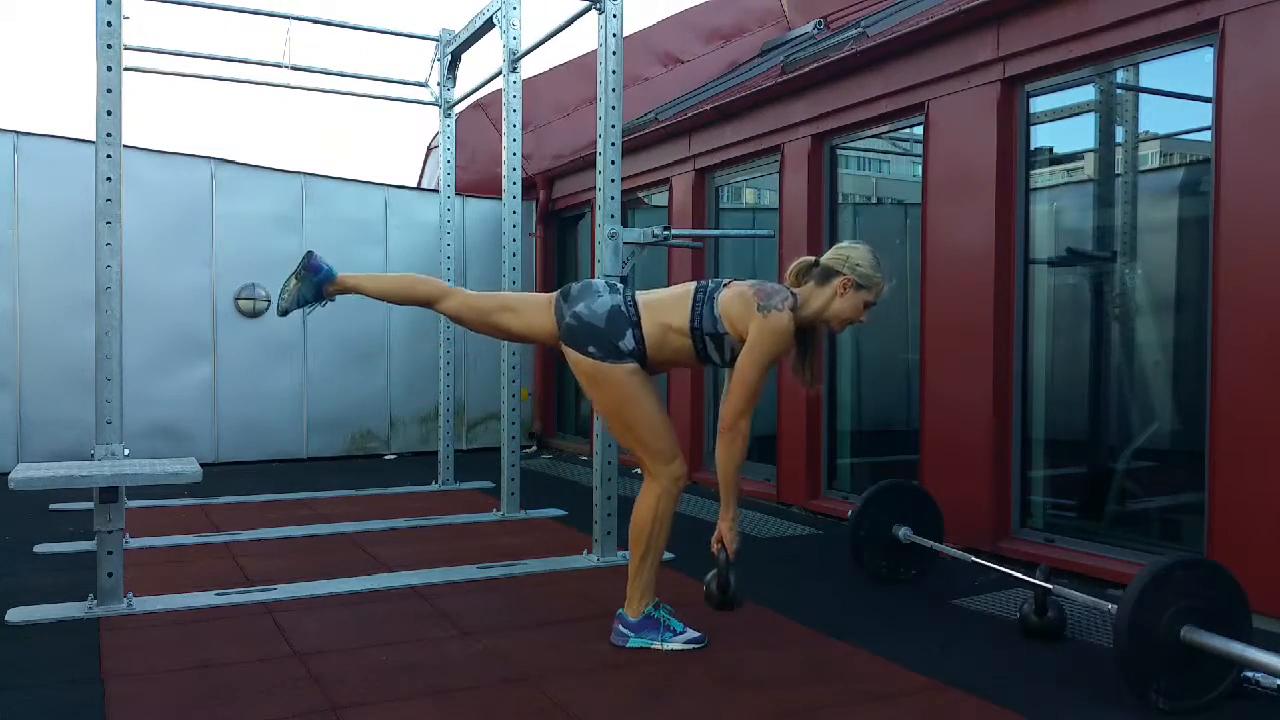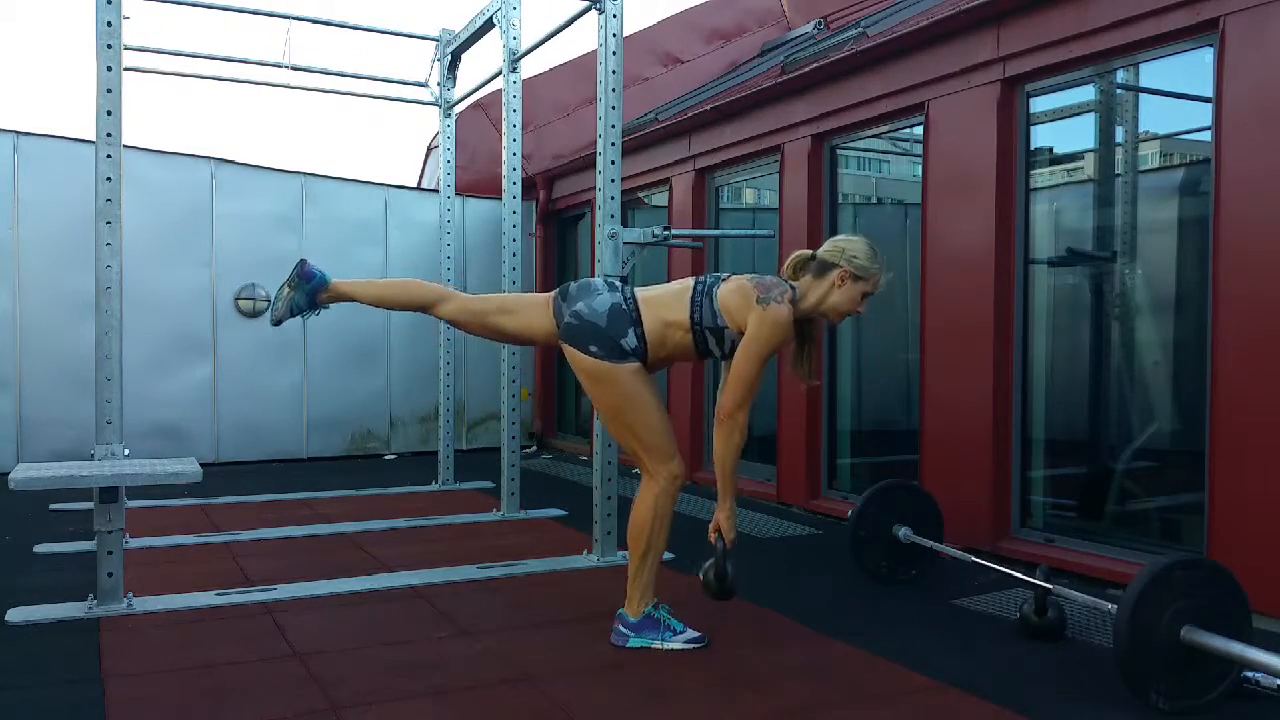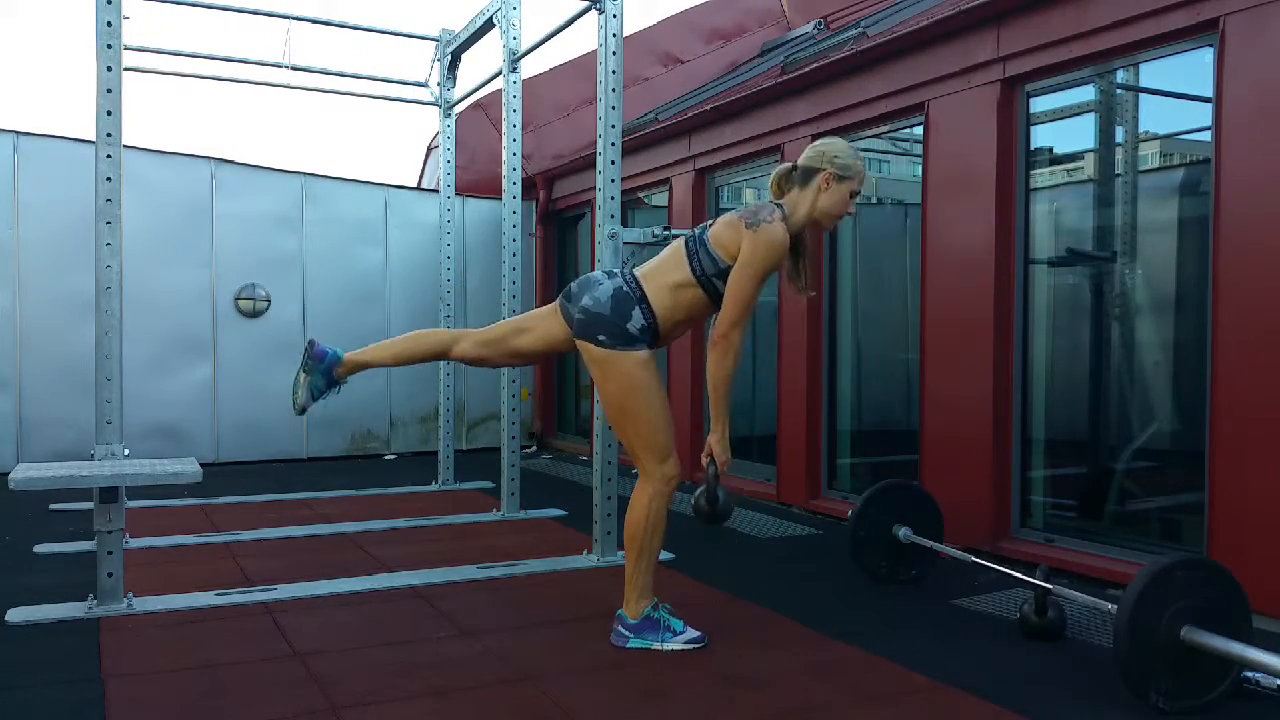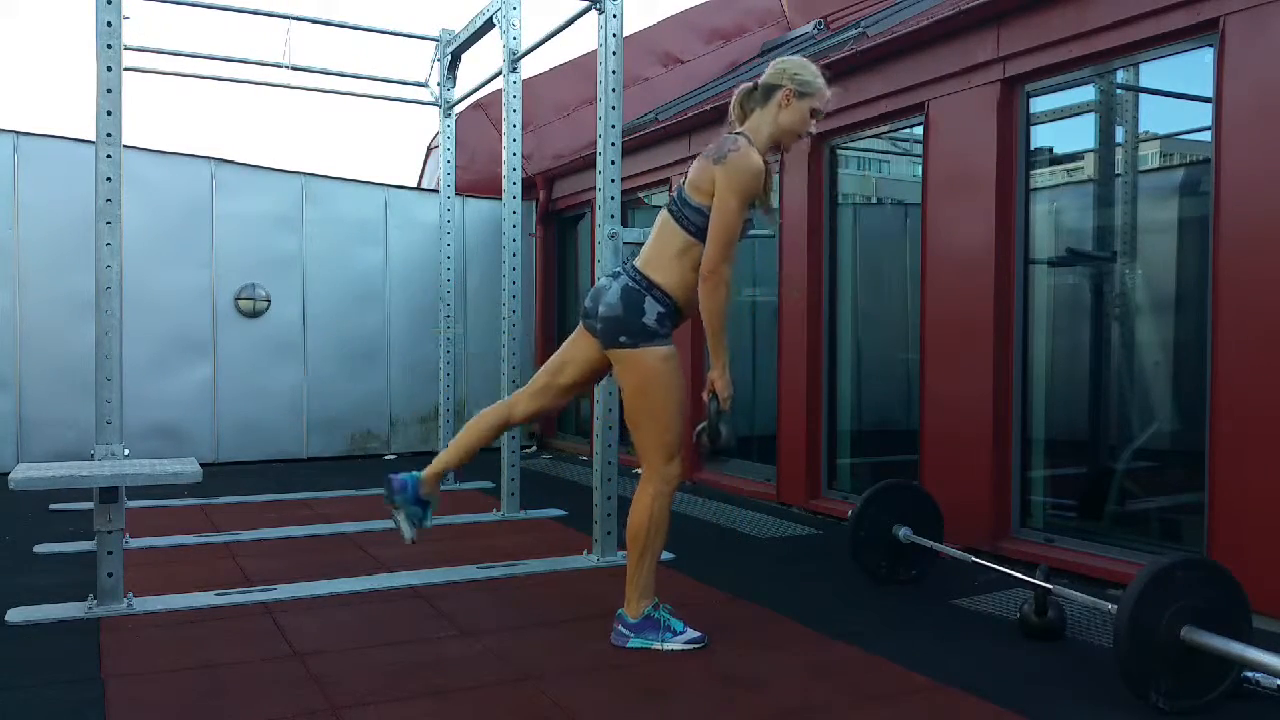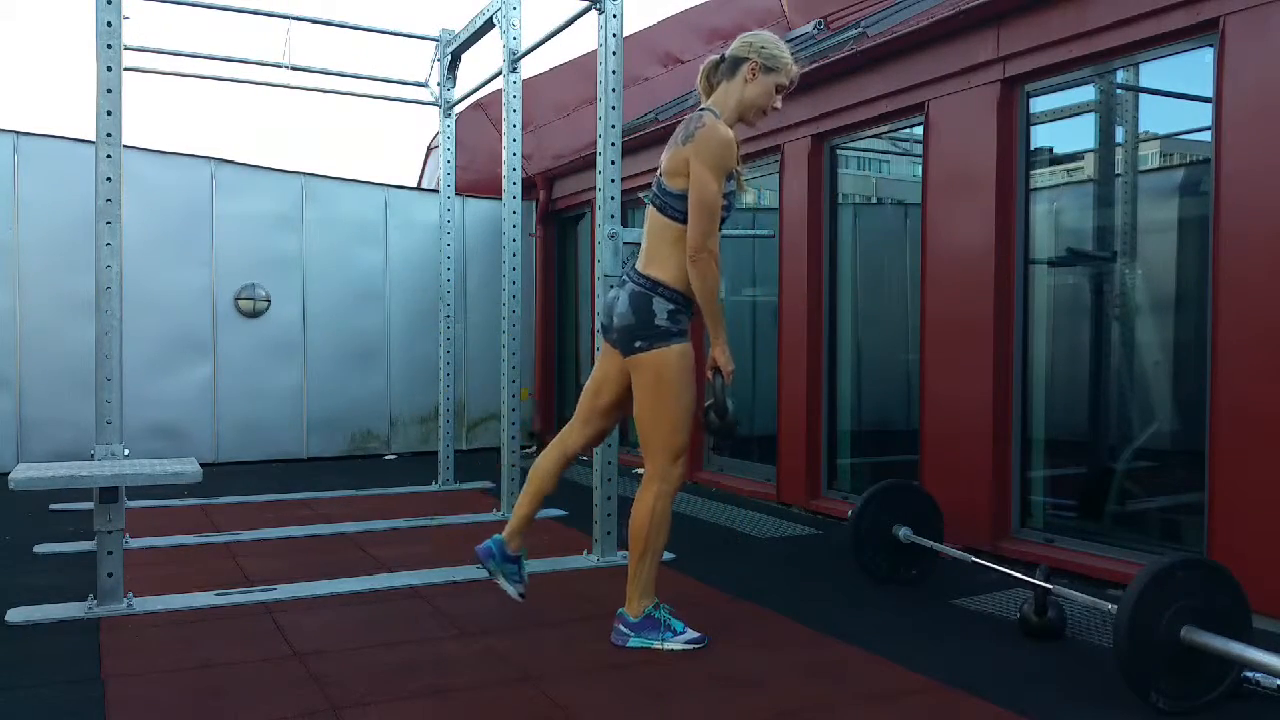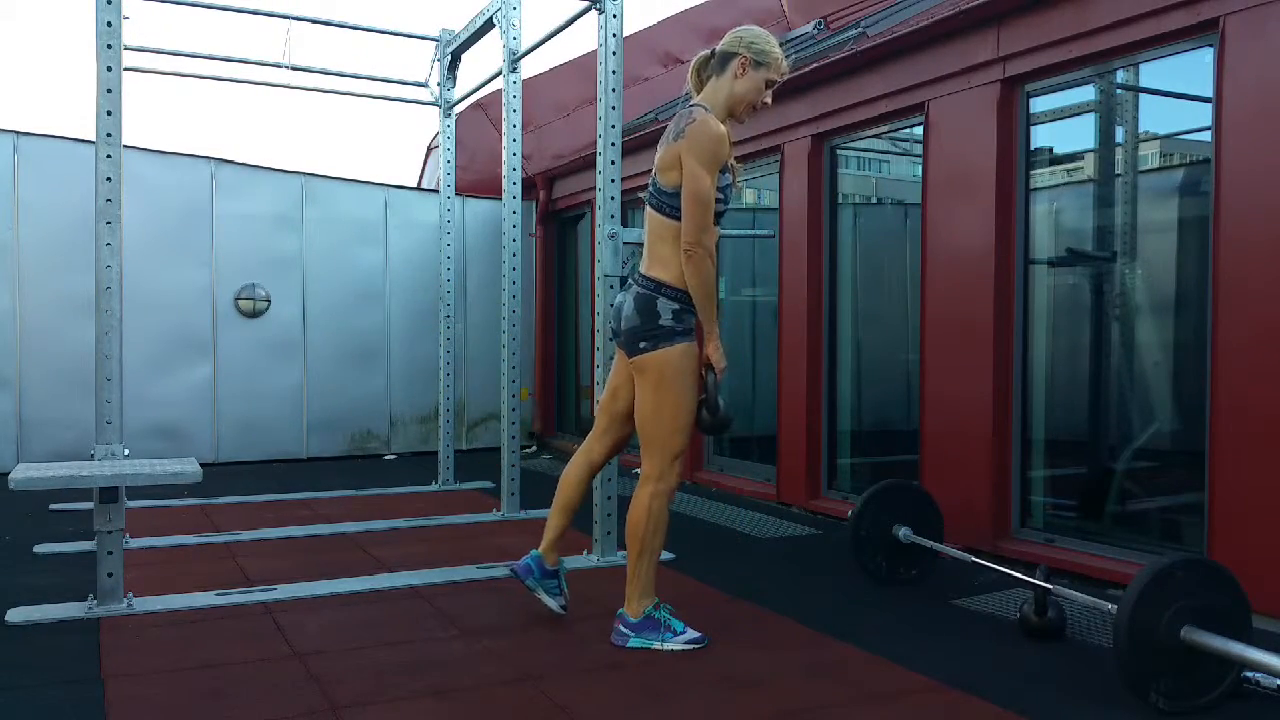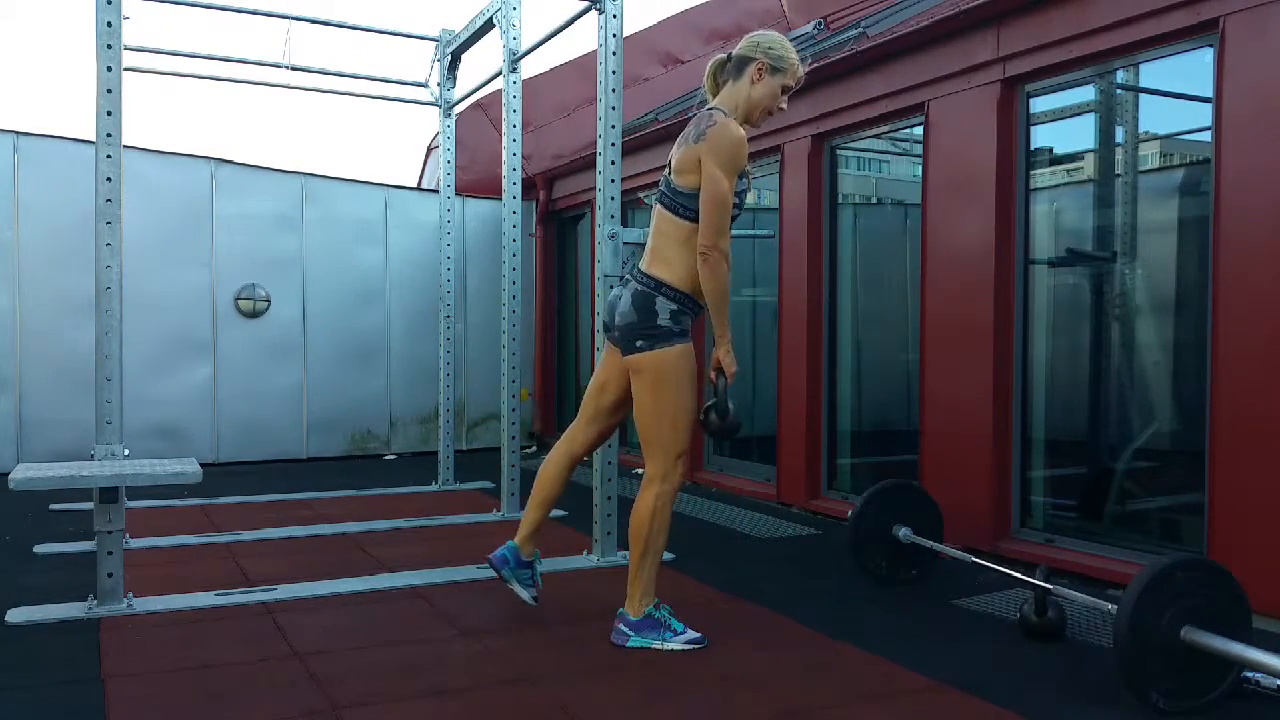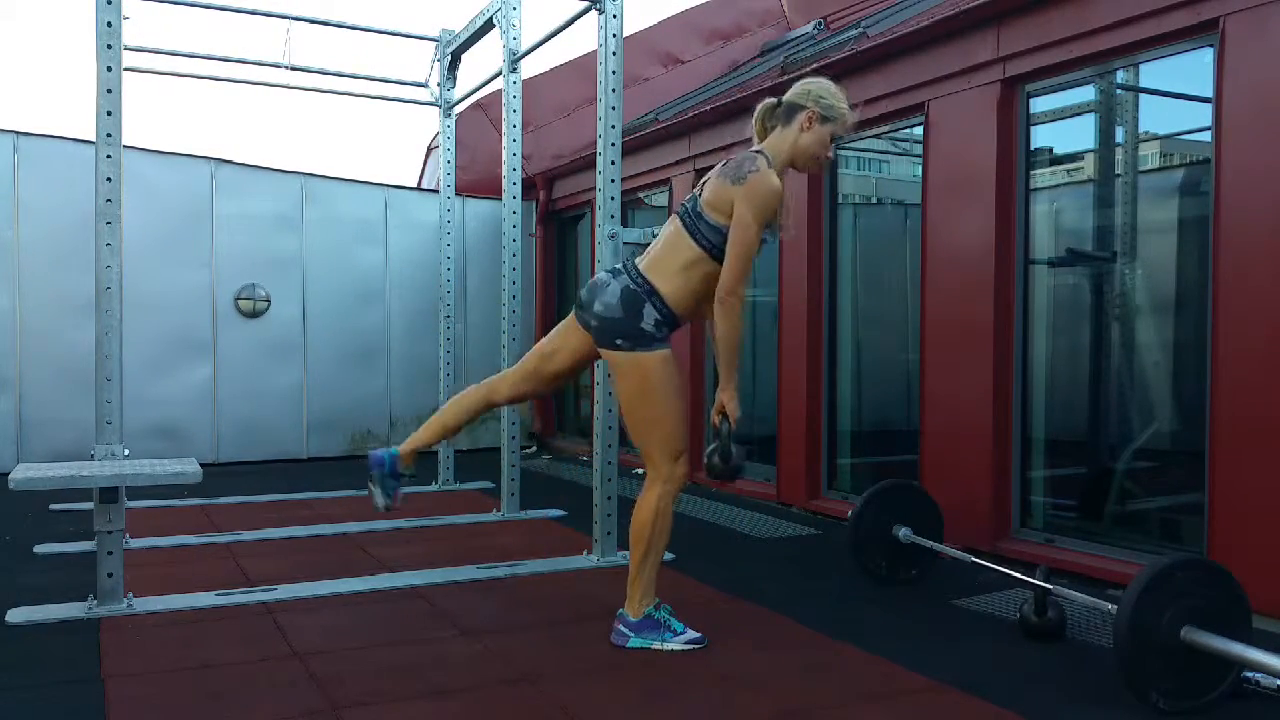
dt=0.4s
person 1, frame 1
left shoulder: (777, 304)
right shoulder: (777, 319)
left elbow: (733, 417)
right elbow: (734, 424)
right wrist: (729, 512)
left hip: (594, 306)
right hip: (604, 332)
left knee: (455, 300)
right knee: (667, 472)
left ankle: (327, 280)
right ankle: (636, 617)
person 1, frame 2
left shoulder: (773, 299)
right shoulder: (778, 311)
left elbow: (731, 408)
right elbow: (731, 414)
right wrist: (726, 503)
left hip: (592, 304)
right hip: (603, 330)
left knee: (447, 304)
right knee: (665, 472)
left ankle: (320, 286)
right ankle: (637, 617)
person 1, frame 3
left shoulder: (766, 223)
right shoulder: (772, 233)
left elbow: (718, 328)
right elbow: (725, 337)
right wrist: (719, 429)
left hip: (600, 299)
right hip: (616, 320)
left knee: (464, 343)
right knee: (661, 472)
left ankle: (335, 364)
right ankle: (636, 618)
person 1, frame 4
left shoulder: (732, 150)
right shoulder: (746, 161)
right elbow: (713, 274)
right wrist: (720, 366)
left hip: (621, 296)
right hip: (641, 313)
left knee: (525, 403)
right knee: (663, 470)
left ankle: (420, 485)
right ankle: (637, 617)
person 1, frame 5
left shoulder: (697, 127)
right shoulder: (715, 134)
right elbow: (701, 251)
left wrist: (707, 334)
right wrist: (720, 341)
left hip: (635, 302)
right hip: (657, 313)
left knee: (579, 433)
right knee: (665, 472)
left ankle: (506, 544)
right ankle: (637, 617)
person 1, frame 6
left shoulder: (688, 125)
right shoulder: (707, 130)
right elbow: (695, 247)
left wrist: (700, 330)
right wrist: (713, 336)
left hip: (644, 305)
right hip: (663, 313)
left knee: (601, 444)
right knee: (661, 474)
left ankle: (544, 560)
right ankle: (637, 617)
person 1, frame 7
left shoulder: (702, 127)
right shoulder: (725, 133)
right elbow: (711, 250)
left wrist: (710, 335)
right wrist: (723, 340)
left hip: (637, 301)
right hip: (659, 313)
left knee: (584, 432)
right knee: (666, 472)
left ankle: (520, 550)
right ankle: (637, 617)
person 1, frame 8
left shoulder: (741, 166)
right shoulder: (764, 182)
left elbow: (711, 282)
right elbow: (729, 295)
left wrist: (721, 377)
right wrist: (729, 386)
left hip: (614, 295)
right hip: (637, 317)
left knee: (509, 386)
right knee: (669, 471)
left ankle: (398, 460)
right ankle: (637, 616)
